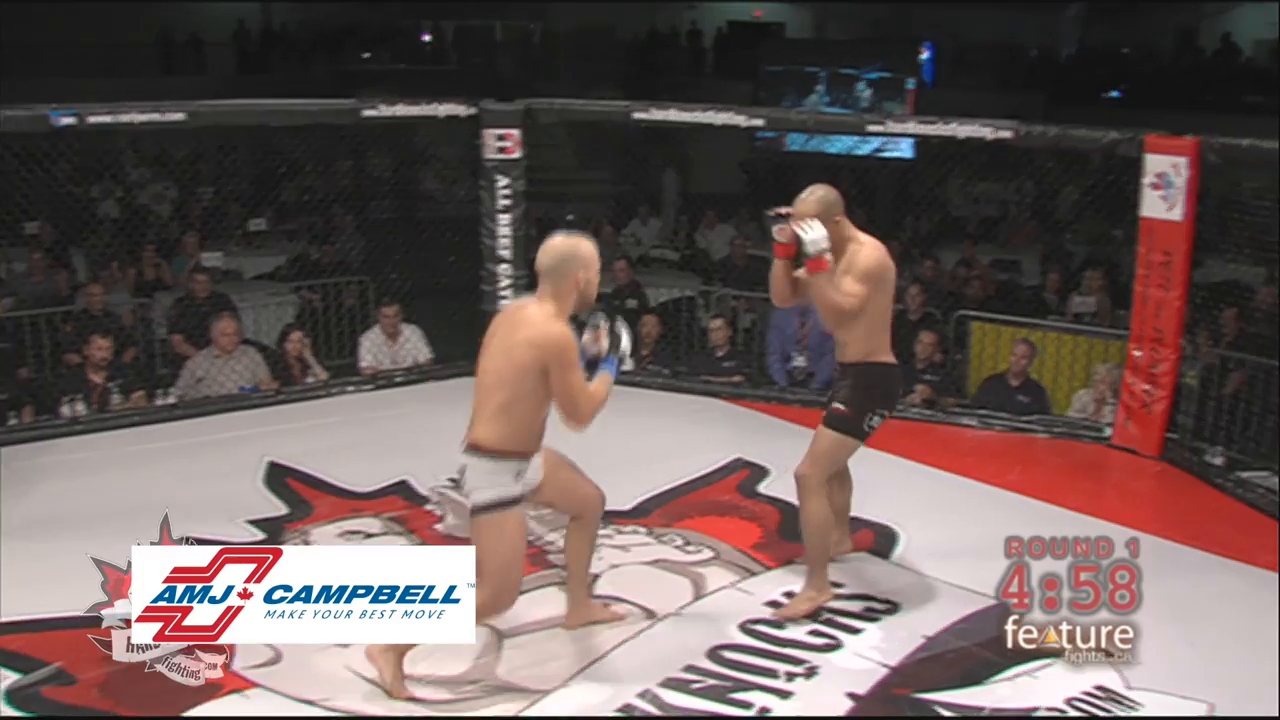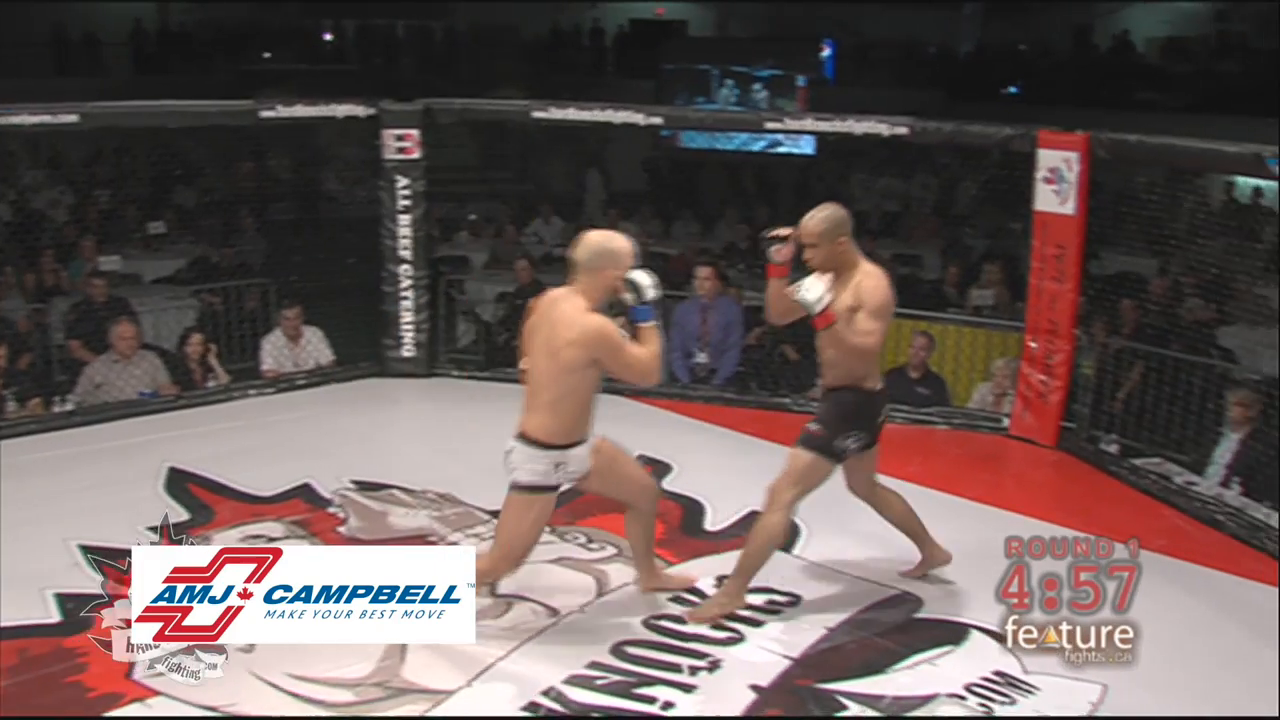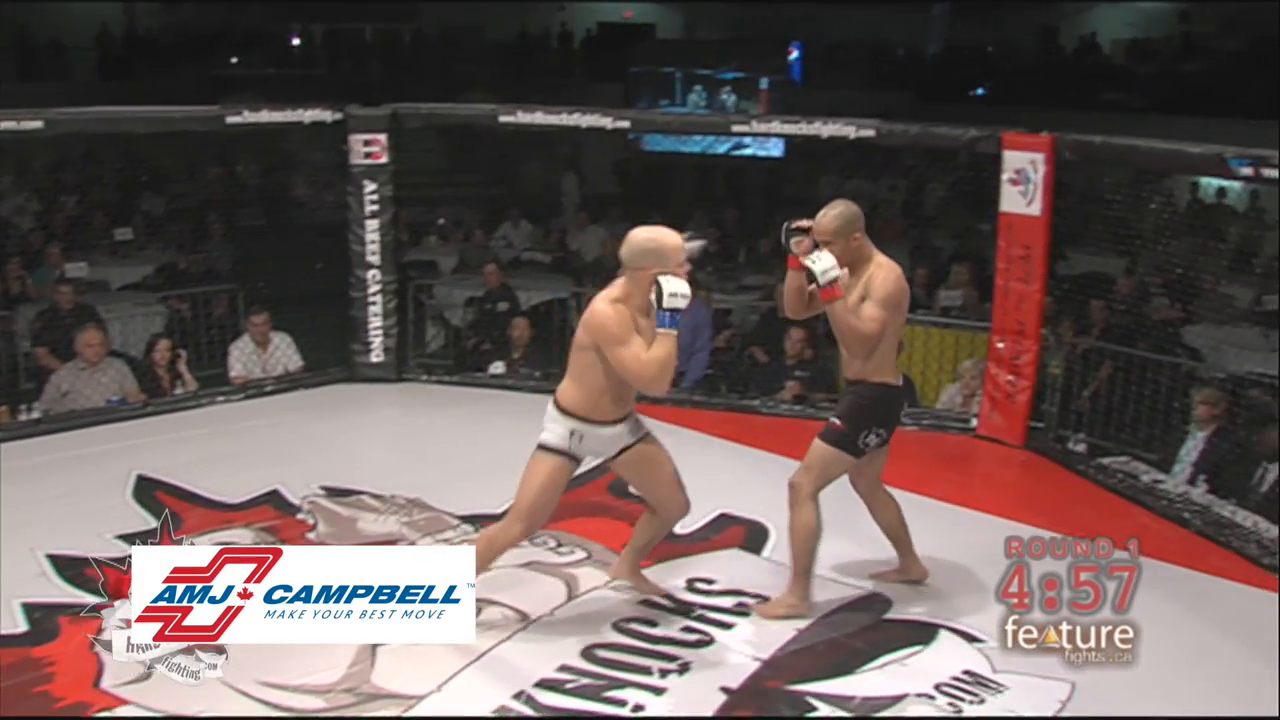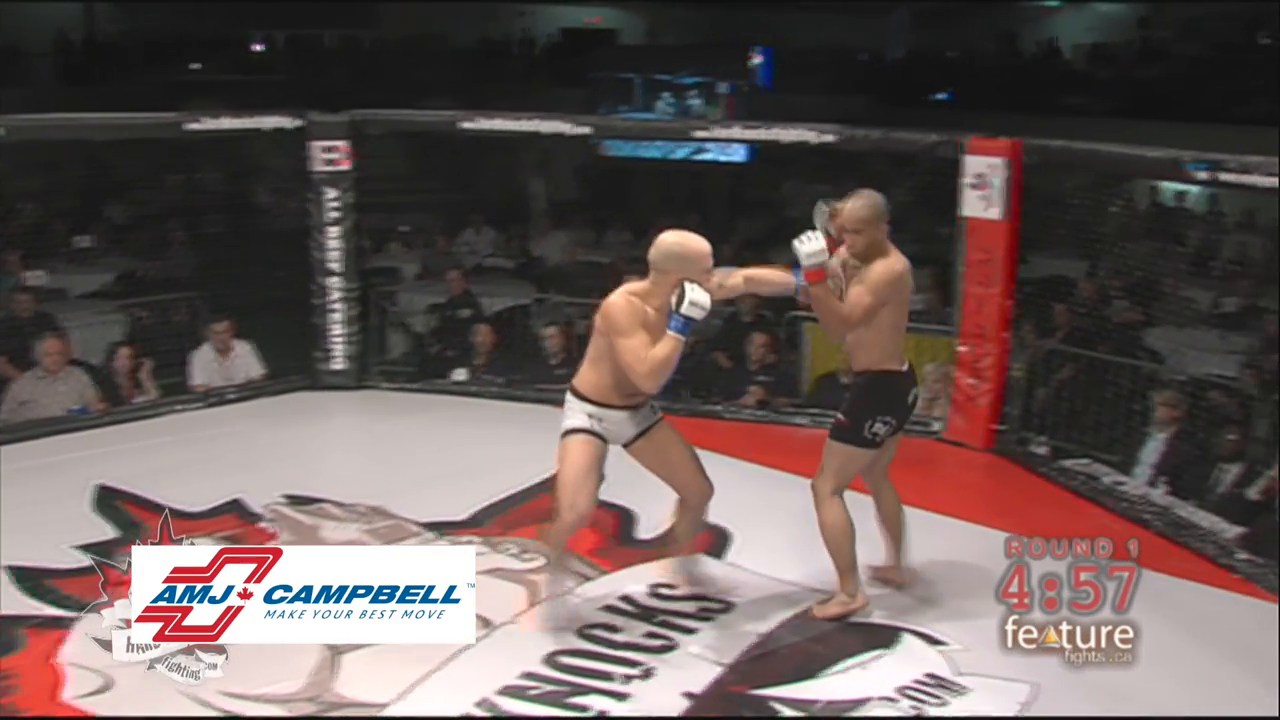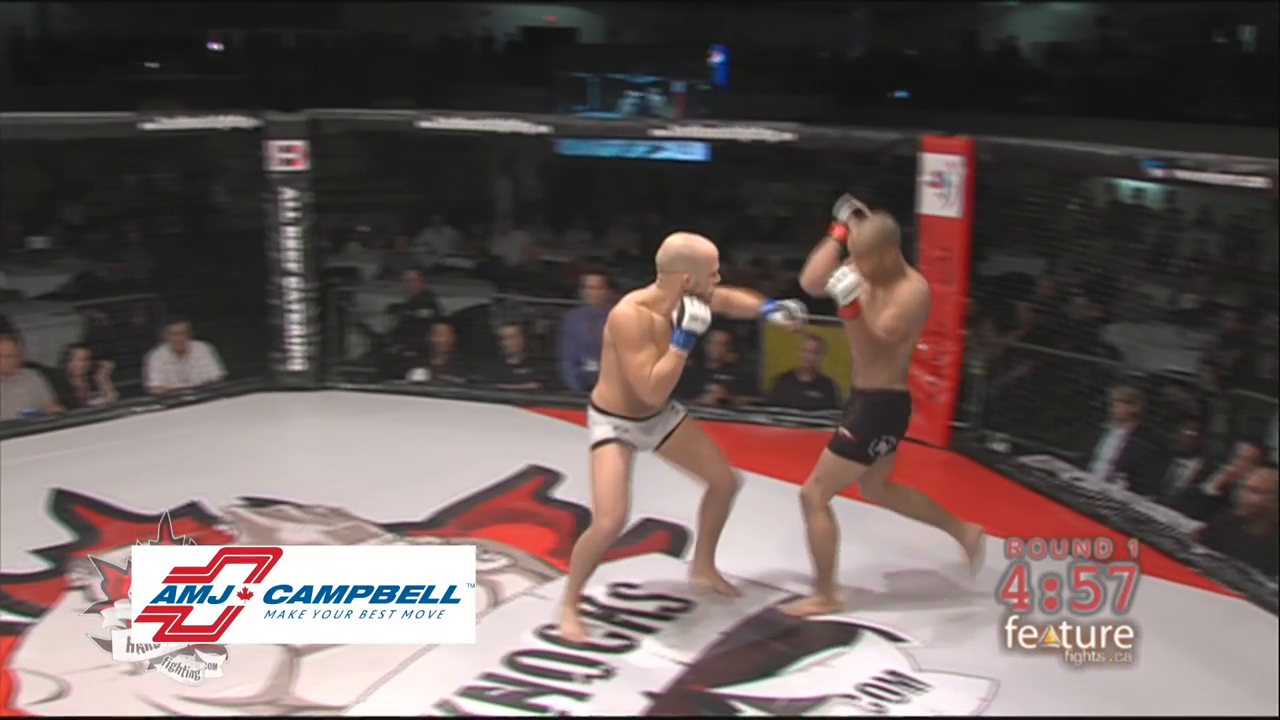
dt=0.4s
person 1, frame 1
left shoulder: (869, 256)
right shoulder: (830, 255)
left elbow: (833, 318)
right elbow: (783, 297)
left wrist: (816, 258)
right wrist: (783, 245)
left hip: (871, 378)
right hip: (849, 371)
left knee: (809, 475)
right knee: (829, 466)
left ankle: (816, 586)
right ankle: (840, 537)
person 1, frame 2
left shoulder: (871, 284)
right shoulder: (829, 277)
left elbow: (863, 358)
right elbow: (777, 317)
left wrist: (824, 314)
right wrist: (779, 269)
left hip: (855, 403)
right hip: (852, 401)
left knee: (781, 494)
right knee: (864, 486)
left ankle: (733, 593)
right ankle: (931, 552)
person 1, frame 3
left shoulder: (886, 278)
right shoulder: (846, 272)
left elbow: (859, 345)
right elbow: (796, 310)
left wrist: (831, 290)
right wrist: (798, 259)
left hip: (872, 397)
right hip: (870, 394)
left knee: (802, 486)
right knee: (867, 485)
left ankle: (797, 594)
right ankle: (911, 565)
person 1, frame 4
left shoulder: (889, 269)
right shoulder: (851, 255)
left elbow: (838, 324)
right elbow: (807, 293)
left wrist: (815, 270)
right wrist: (826, 246)
left hip: (879, 387)
right hip: (890, 384)
left knee: (826, 486)
right knee: (876, 479)
left ankle: (850, 593)
right ankle: (896, 566)
person 1, frame 5
left shoulder: (912, 291)
right shoulder: (864, 273)
left elbow: (874, 350)
right elbow: (810, 283)
left wrist: (850, 307)
right wrist: (839, 232)
left hip: (880, 405)
right hip: (871, 400)
left knee: (814, 495)
right knee: (877, 488)
left ankle: (824, 596)
right ankle: (964, 533)
person 2, frame 1
left shoulder: (518, 311)
right shoulder: (554, 336)
right elbow: (580, 414)
left wrist: (581, 352)
right wrist: (610, 362)
left hip: (522, 457)
right hip: (495, 469)
left knee: (590, 503)
right knee: (499, 595)
left ankle: (579, 606)
right ankle: (389, 649)
person 2, frame 2
left shoulder: (551, 301)
right shoulder: (594, 327)
left elbow: (530, 348)
right elbow: (648, 375)
right wrist: (646, 311)
left hip: (575, 444)
right hip: (544, 456)
left knee: (645, 494)
right knee: (503, 560)
left ankle: (650, 574)
person 2, frame 3
left shoulder: (637, 286)
right shoulder: (607, 315)
right elbow: (656, 383)
right wrist: (670, 317)
left hip: (621, 425)
right hip: (573, 428)
left knee: (675, 505)
right knee: (519, 526)
left ankle: (628, 566)
person 2, frame 4
left shoulder: (684, 293)
right shoulder: (621, 307)
left elbow: (745, 279)
right elbow: (649, 378)
left wrist: (803, 280)
right wrist: (683, 323)
left hip: (636, 412)
right hip: (588, 411)
left knee: (699, 491)
right knee: (576, 513)
left ankle: (681, 558)
right ankle: (554, 574)
person 2, frame 5
left shoulder: (685, 299)
right shoulder: (629, 316)
left elbow: (725, 299)
right elbow: (652, 391)
left wrist: (769, 309)
right wrist: (685, 338)
left hip: (660, 417)
right hip: (613, 422)
left knee: (726, 481)
right knee: (610, 521)
left ankle: (703, 568)
right ankle: (569, 604)
